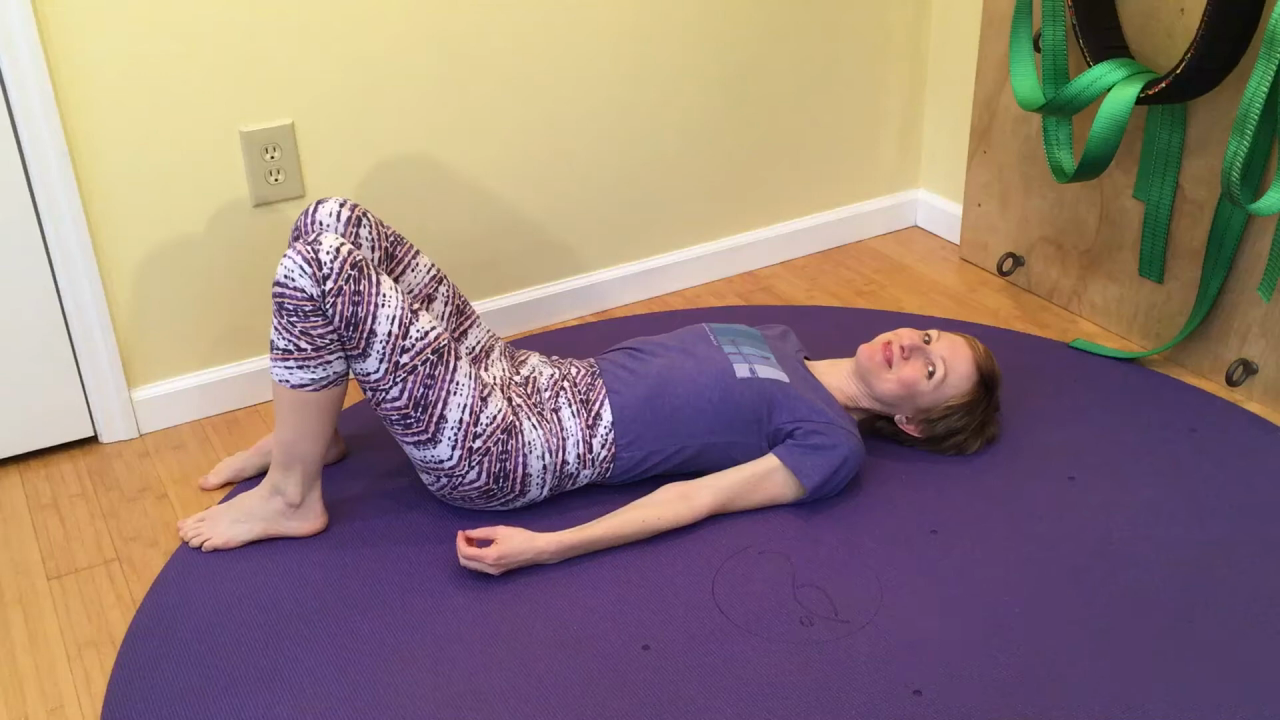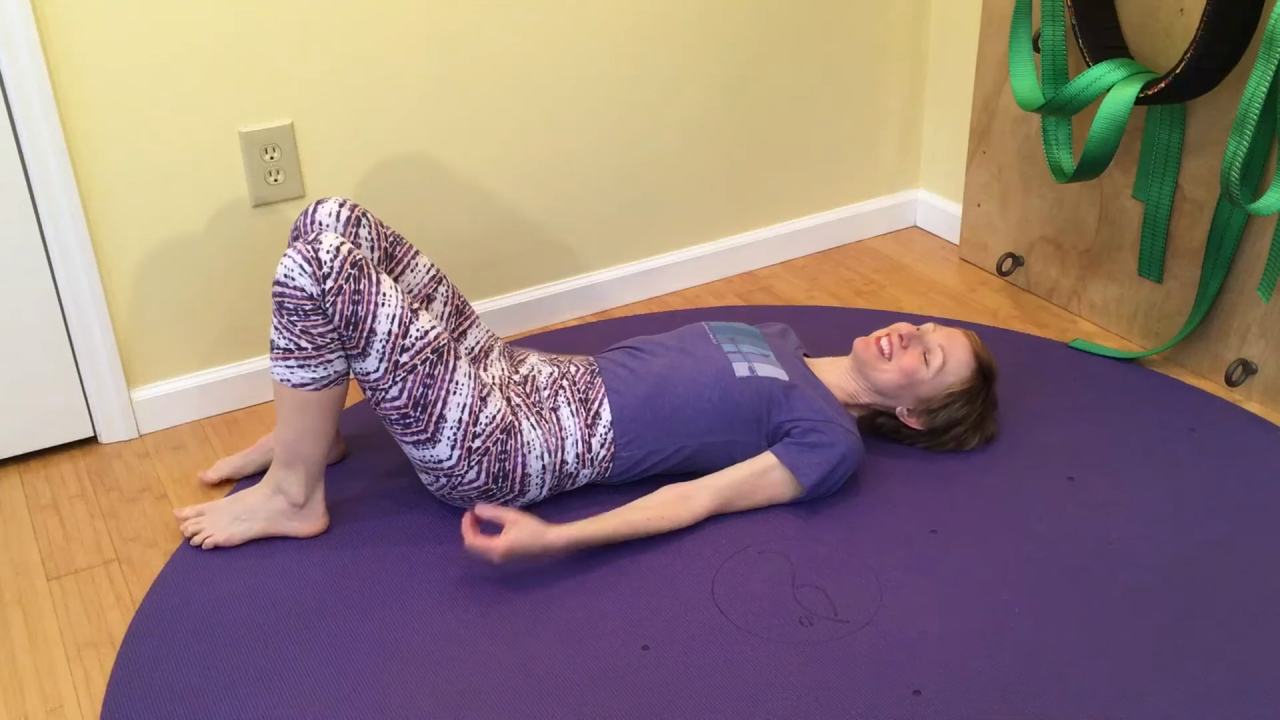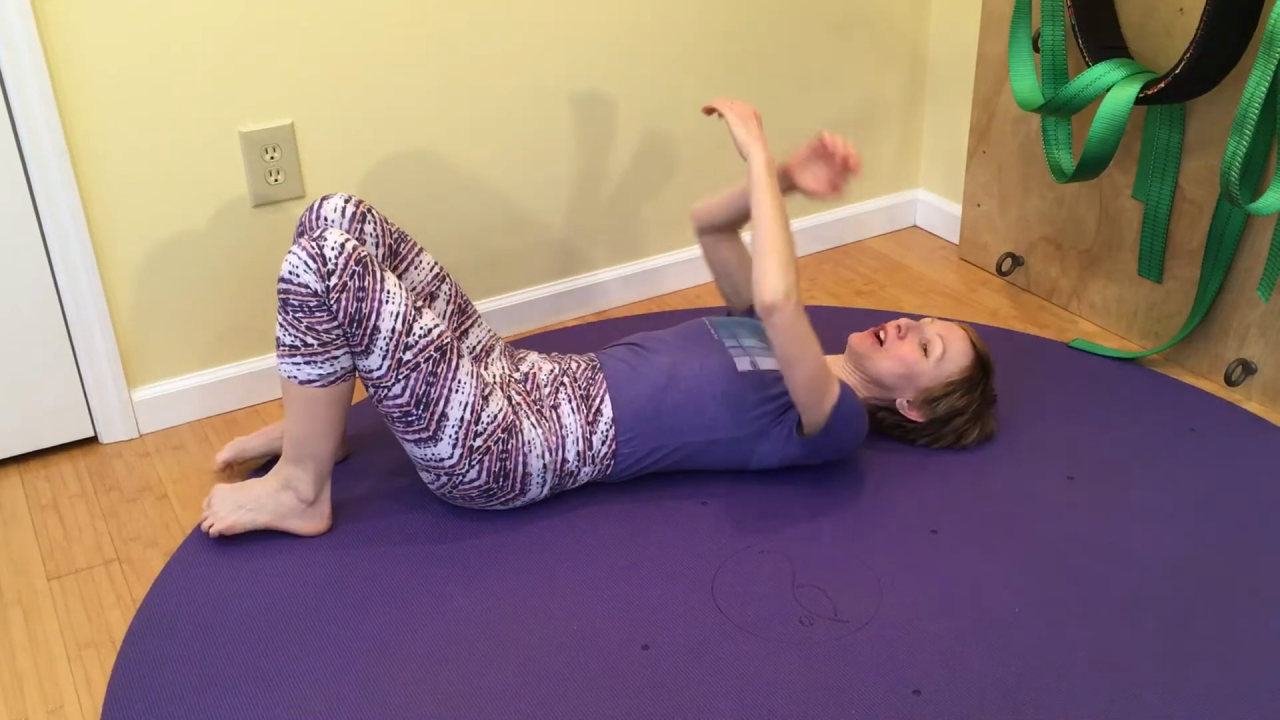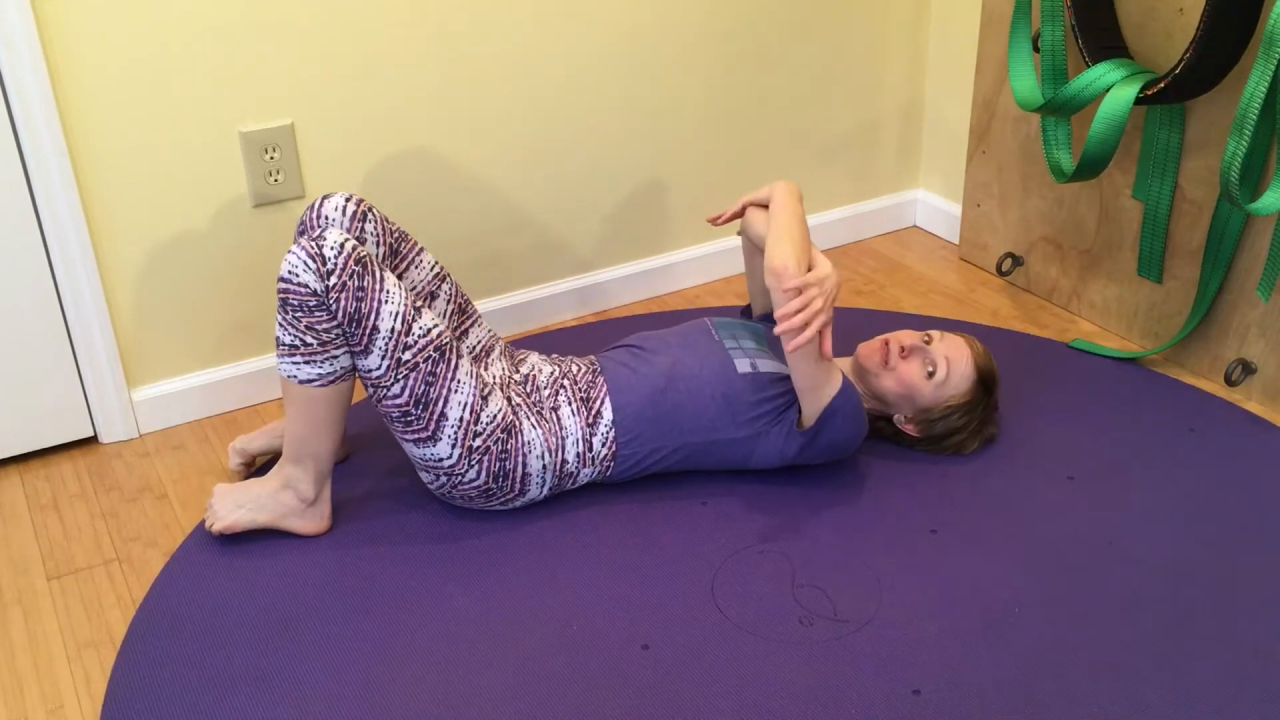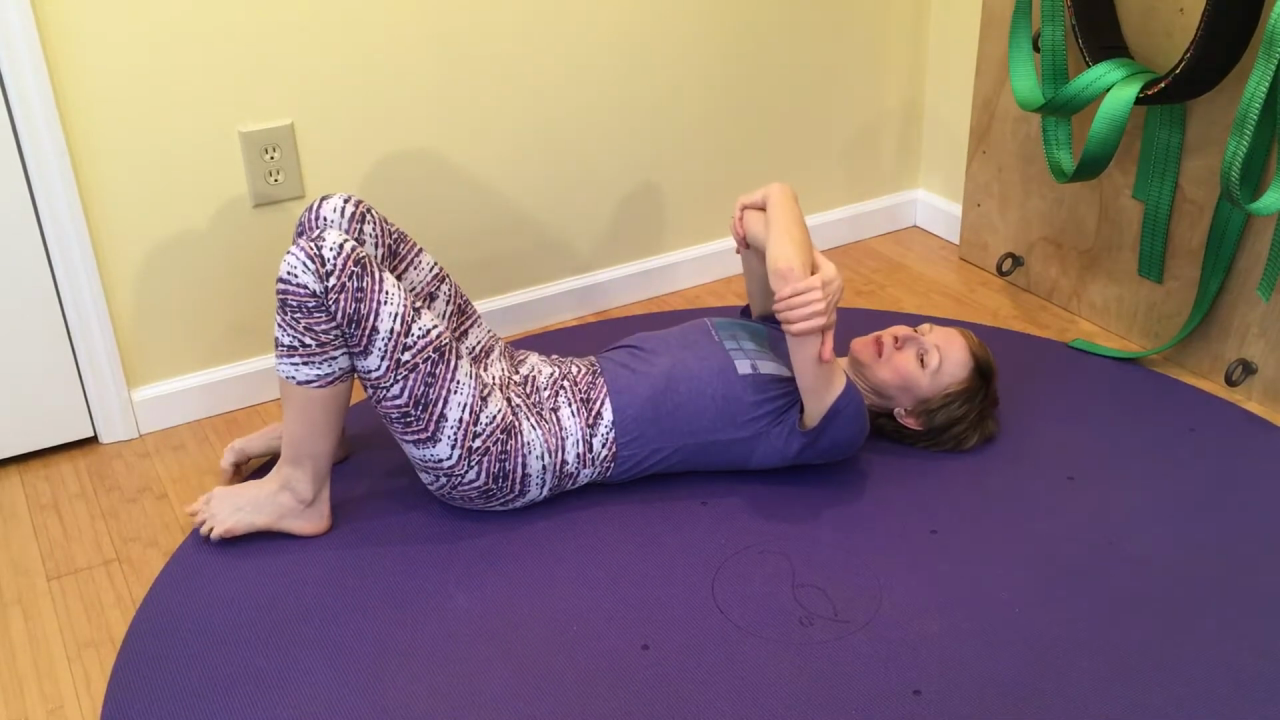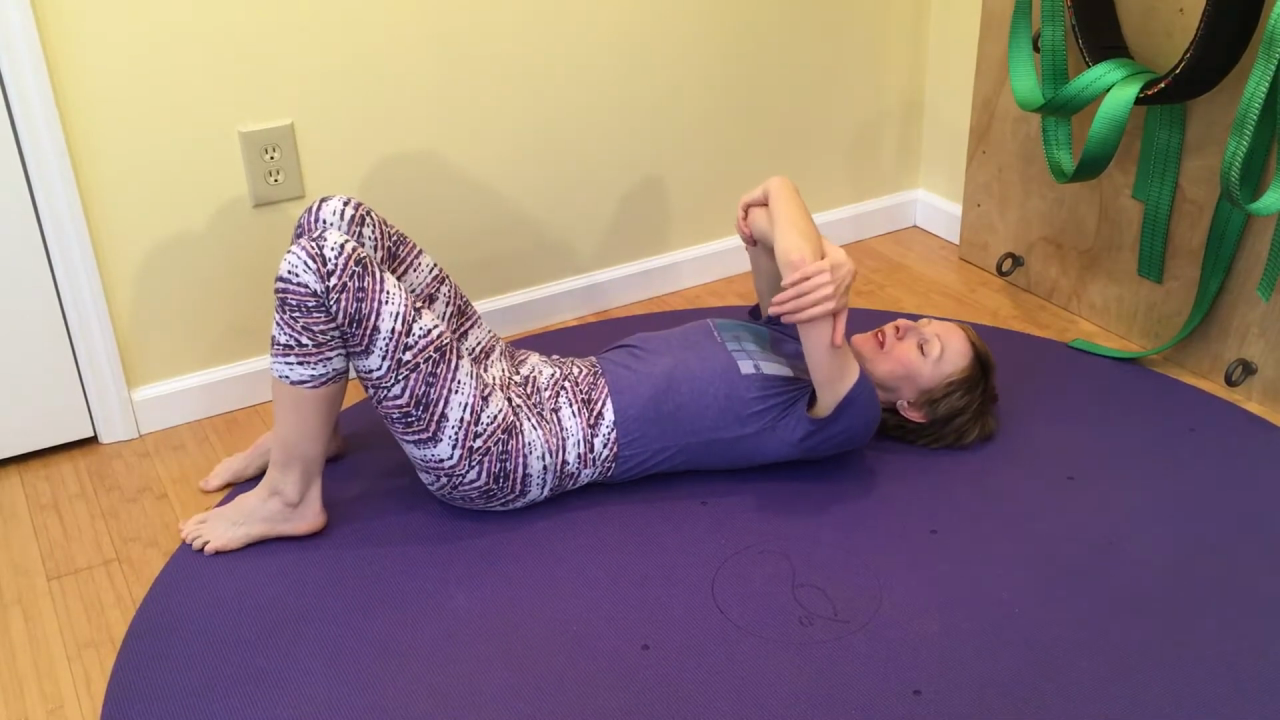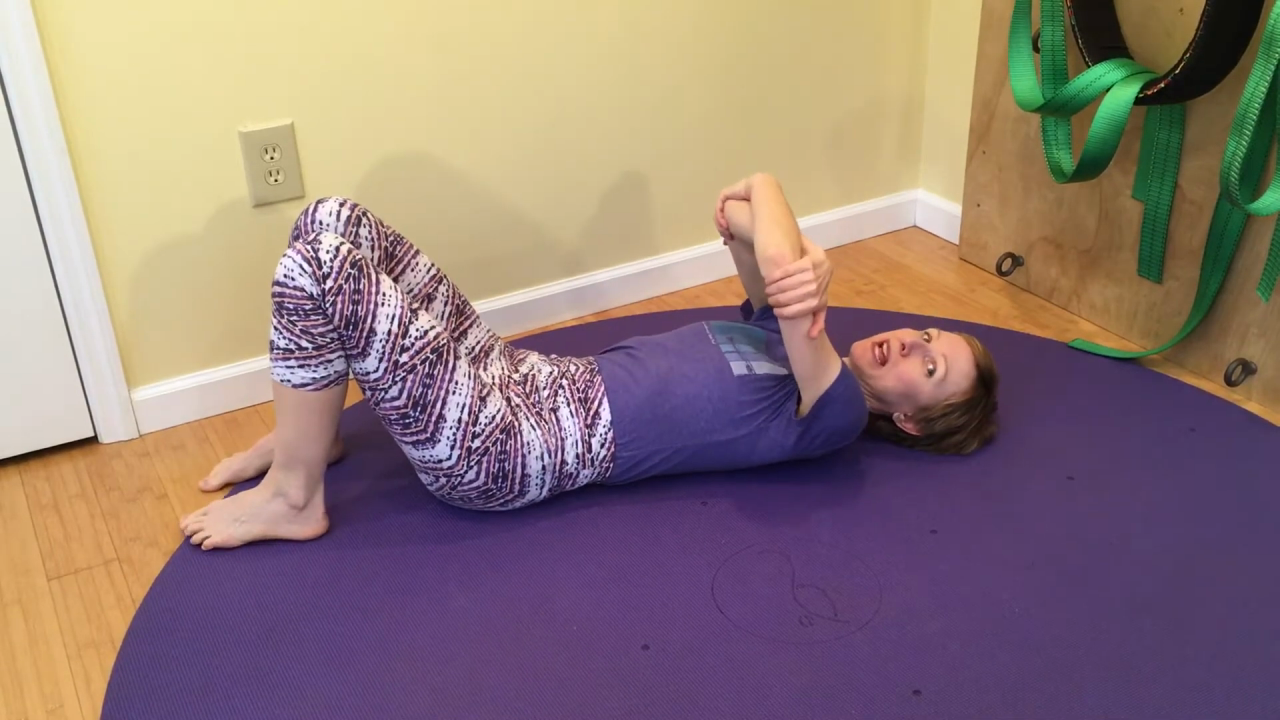
dt=0.7s
person 1, frame 1
left shoulder: (832, 447)
right shoulder: (783, 343)
left elbow: (697, 497)
left wrist: (542, 547)
left hip: (504, 450)
right hip: (533, 382)
left knee: (317, 264)
right knee: (334, 221)
left ankle: (290, 497)
right ankle: (306, 433)
person 1, frame 2
left shoulder: (832, 443)
right shoulder: (784, 346)
left elbow: (695, 500)
left wrist: (549, 538)
right wrist: (512, 351)
left hip: (506, 450)
right hip: (532, 380)
left knee: (316, 264)
right knee: (332, 222)
left ankle: (291, 496)
right ankle: (306, 433)
person 1, frame 3
left shoulder: (835, 422)
right shoulder: (789, 341)
left elbow: (776, 295)
right elbow: (708, 223)
left wrist: (757, 149)
right wrist: (790, 178)
left hip: (506, 448)
right hip: (535, 384)
left knee: (325, 259)
right knee: (340, 218)
left ankle: (300, 491)
right ankle: (311, 422)
person 1, frame 4
left shoulder: (835, 422)
right shoulder: (796, 340)
left elbow: (781, 267)
right elbow: (762, 233)
left wrist: (785, 198)
right wrist: (819, 274)
left hip: (504, 450)
right hip: (530, 381)
left knee: (324, 258)
right knee: (339, 218)
left ankle: (299, 490)
right ankle: (312, 423)
person 1, frame 5
left shoulder: (837, 423)
right shoulder: (796, 339)
left elbow: (789, 250)
right elbow: (769, 253)
left wrist: (793, 235)
right wrist: (819, 276)
left hip: (506, 450)
right hip: (531, 382)
left knee: (321, 263)
right knee: (338, 217)
left ankle: (298, 492)
right ankle: (310, 423)
person 1, frame 6
left shoulder: (847, 417)
right shoulder: (799, 342)
right elbow: (771, 239)
right wrist: (817, 260)
left hip: (508, 450)
right hip: (528, 380)
left knee: (321, 263)
right knee: (338, 219)
left ankle: (290, 495)
right ankle: (308, 431)
person 1, frame 7
left shoulder: (835, 415)
right shoulder: (793, 339)
right elbow: (751, 229)
right wrist: (802, 265)
left hip: (507, 449)
right hip: (528, 380)
left knee: (315, 268)
right knee: (333, 220)
left ankle: (292, 499)
right ankle: (306, 431)
